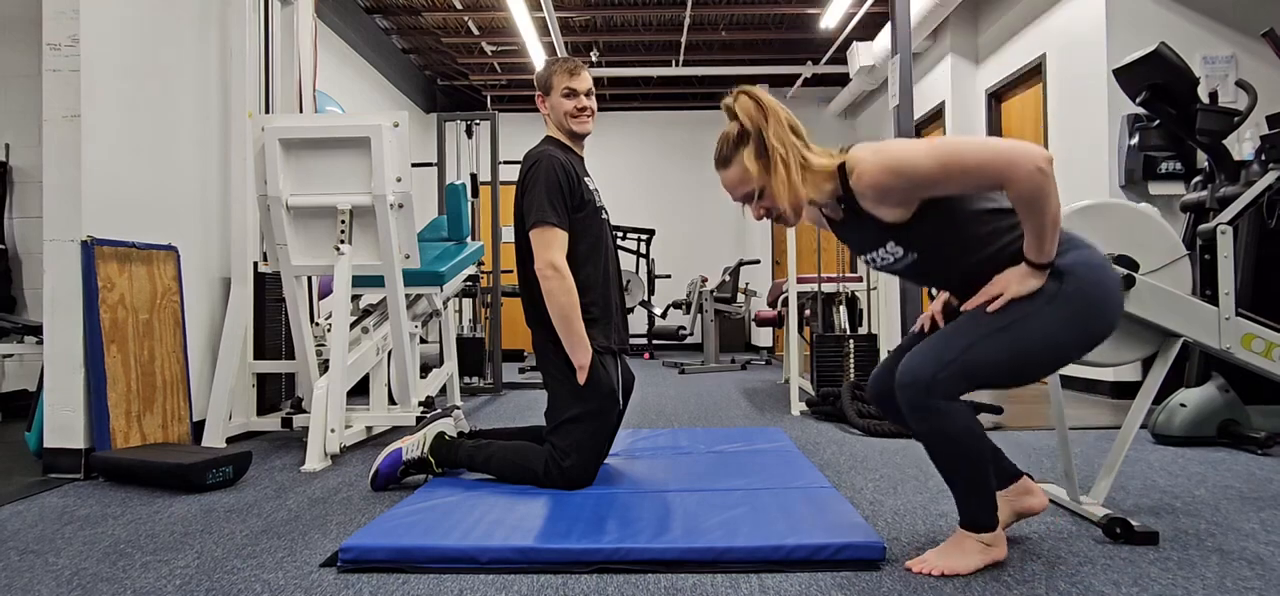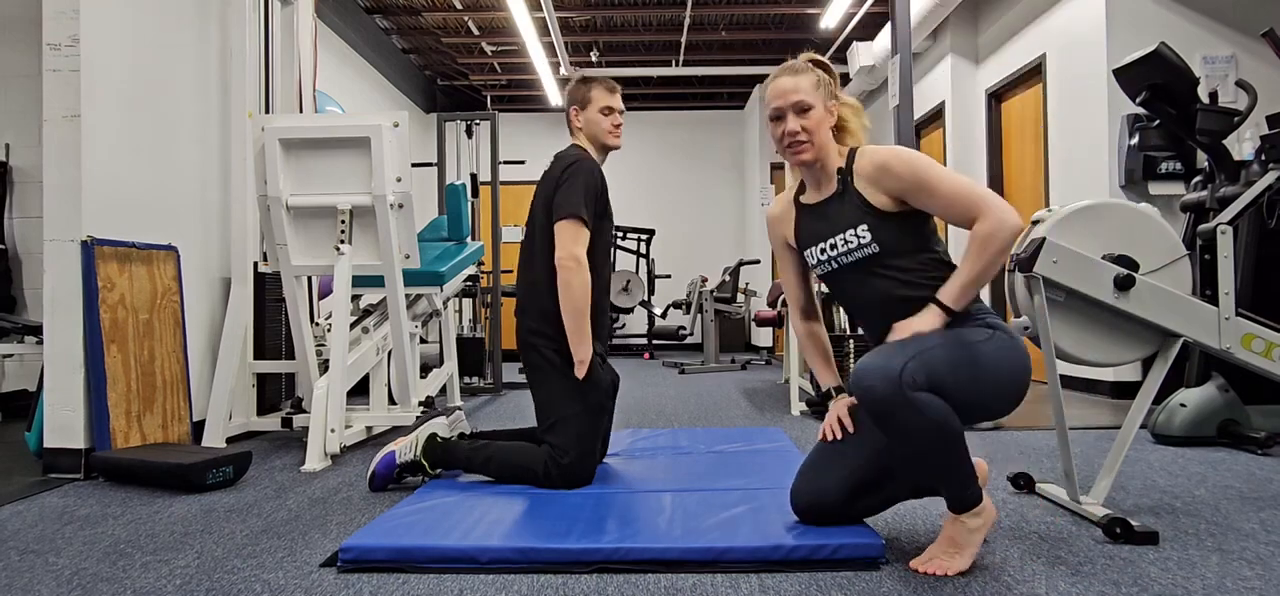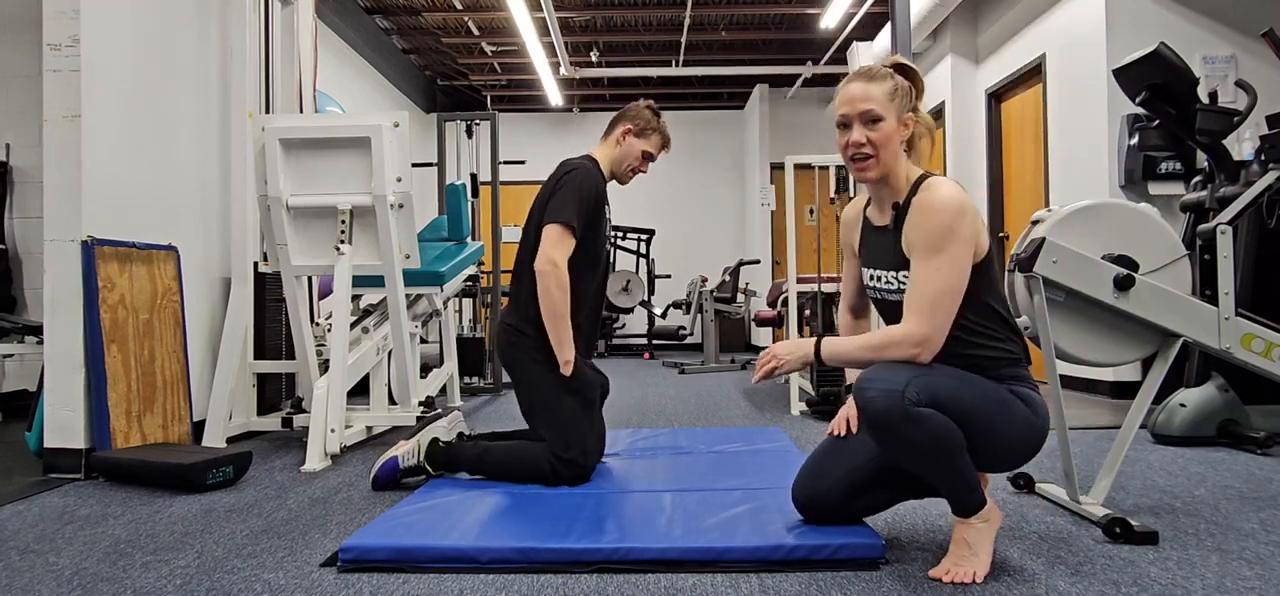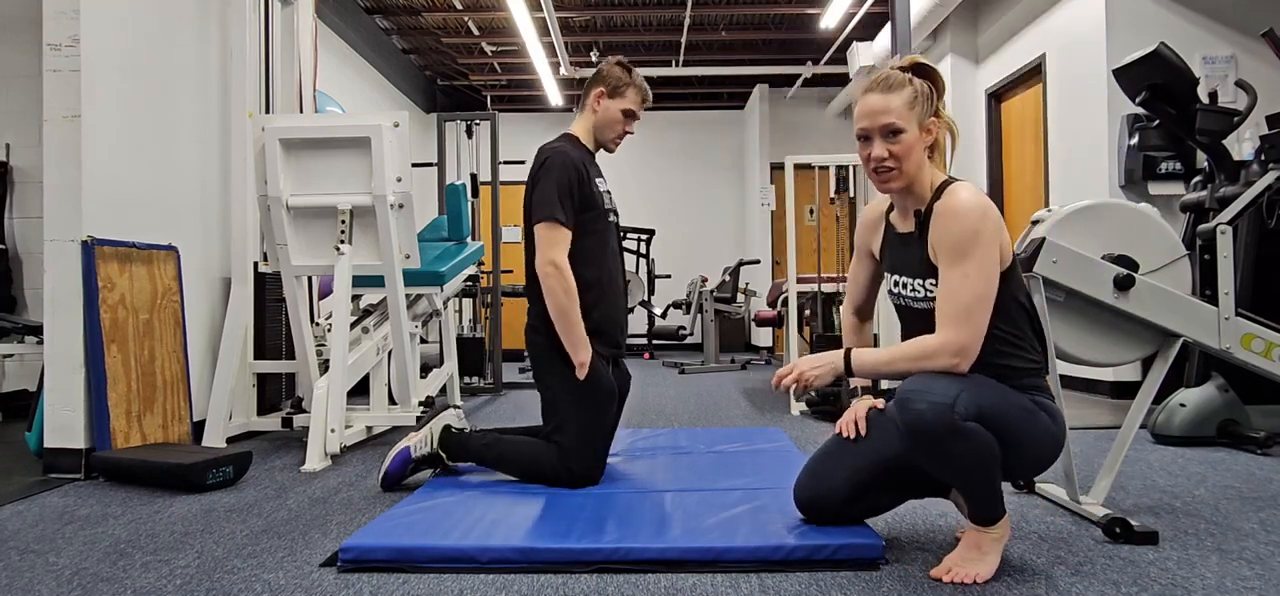
dt=0.7s
person 1, frame 1
left shoulder: (873, 172)
right shoulder: (819, 210)
left elbow: (1029, 163)
left wrist: (1036, 266)
right wrist: (944, 293)
left hip: (1072, 284)
left knee: (923, 383)
right knee: (886, 389)
left ankle: (981, 531)
right ankle: (1010, 488)
person 1, frame 2
left shoulder: (882, 166)
right shoulder: (782, 216)
left elbow: (1000, 221)
right elbow: (805, 316)
left wrist: (940, 308)
right wrist: (835, 393)
left hip: (979, 351)
right hip: (903, 367)
left knee: (879, 379)
right knee: (814, 501)
left ankle: (969, 508)
right ankle: (950, 468)
person 1, frame 3
left shoulder: (940, 203)
right shoulder: (856, 216)
left elbow: (920, 340)
right elbow: (853, 311)
left wrist: (812, 349)
right wrist: (855, 392)
left hip: (1002, 404)
right hip: (926, 400)
left knee: (884, 389)
right knee: (815, 497)
left ankle: (975, 514)
right ankle: (955, 473)
person 1, frame 4
left shoulder: (963, 209)
right shoulder: (876, 219)
left elbow: (956, 349)
right elbow: (856, 312)
left wrist: (841, 363)
right wrist: (861, 393)
left hip: (1016, 412)
right hip: (934, 404)
left knee: (926, 400)
right knee: (817, 497)
left ankle: (989, 522)
right ankle: (962, 480)
person 2, frame 1
left shoulder: (573, 166)
right shoulder: (549, 165)
right elbow: (551, 266)
right wrist: (583, 357)
left hip: (599, 344)
right hip: (582, 349)
left knee: (580, 450)
right knee: (571, 469)
left ankle: (456, 434)
right ankle: (438, 447)
person 2, frame 2
left shoulder: (576, 169)
right shoulder: (581, 169)
right elbow: (570, 261)
right wrist: (582, 354)
left hip: (566, 341)
right hip: (562, 344)
left knee: (587, 450)
right knee: (570, 467)
left ankle: (457, 438)
right ankle: (433, 449)
person 2, frame 3
left shoulder: (589, 183)
right shoulder: (581, 178)
right elbow: (550, 264)
left wrist: (575, 354)
right wrist: (566, 356)
left hip: (548, 343)
right hip: (540, 345)
left knee: (585, 449)
right knee: (573, 462)
left ankle: (460, 441)
right ankle: (436, 451)
person 2, frame 4
left shoulder: (584, 164)
right shoulder: (562, 161)
right elbow: (551, 263)
right wrist: (581, 354)
left hip: (595, 346)
right hip: (571, 349)
left knee: (578, 448)
right knee: (578, 467)
left ankle: (460, 435)
right ankle: (448, 441)
